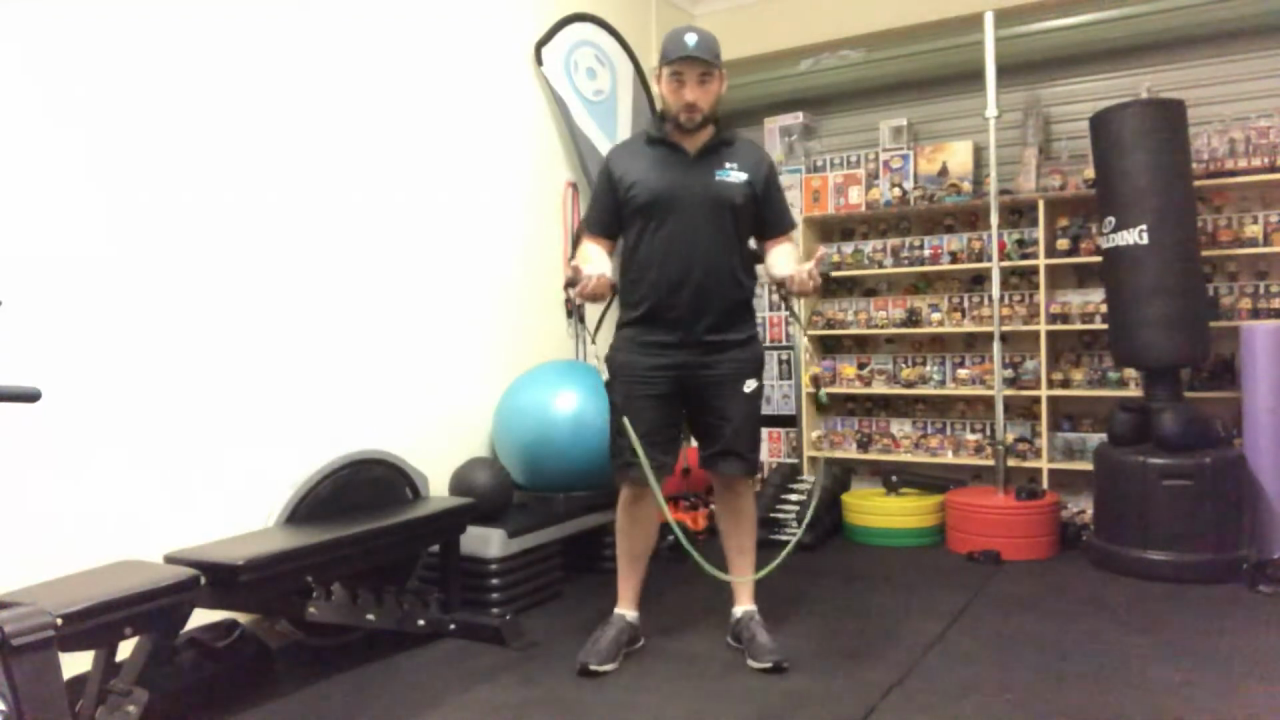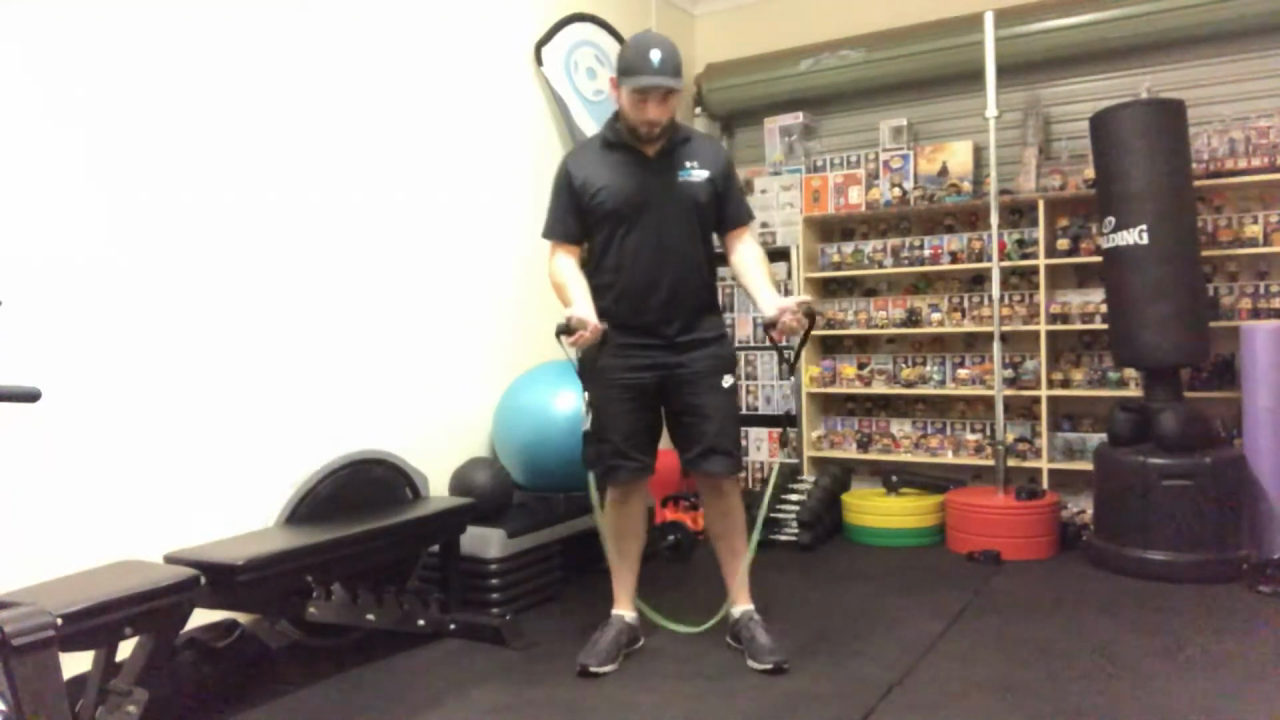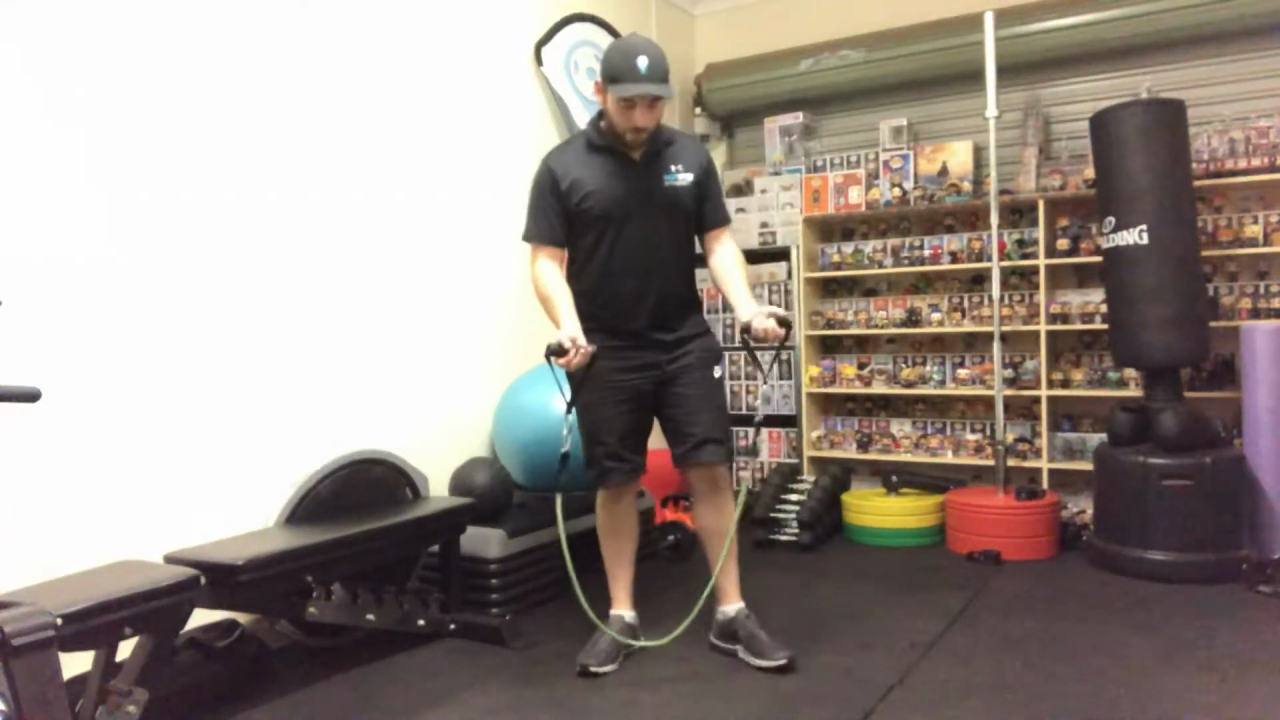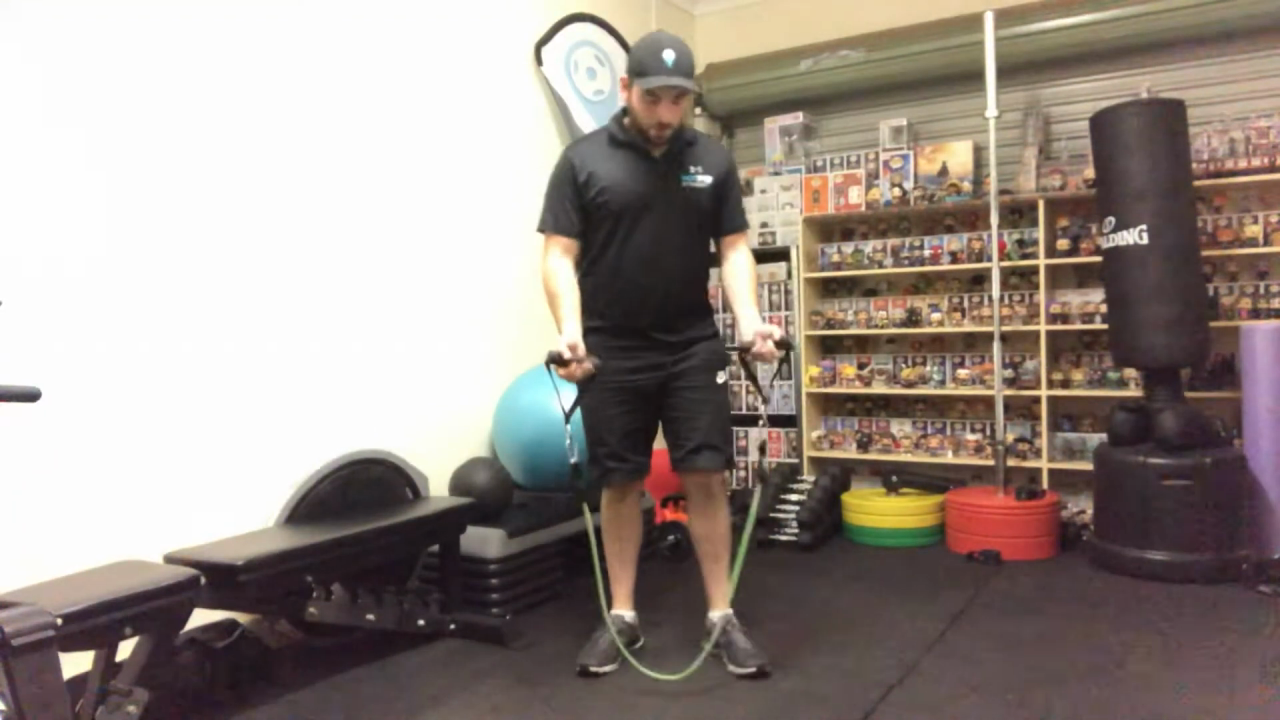
dt=0.3s
person 1, frame 1
left shoulder: (750, 160)
right shoulder: (624, 161)
left elbow: (776, 242)
right elbow: (596, 243)
left wrist: (792, 272)
right wrist: (593, 273)
left hip: (729, 347)
right hip: (643, 347)
left knee: (734, 476)
right knee: (638, 479)
left ankle: (745, 613)
right ankle: (625, 615)
person 1, frame 2
left shoulder: (708, 156)
right shoulder: (583, 165)
left elbow: (738, 238)
right elbow: (564, 253)
left wrist: (769, 301)
right wrist: (580, 309)
left hip: (700, 345)
right hip: (618, 352)
left knee: (718, 476)
right knee: (623, 481)
left ankle: (742, 612)
right ankle: (623, 616)
person 1, frame 3
left shoulder: (690, 156)
right shoulder: (563, 166)
left elbow: (717, 242)
right elbow: (547, 260)
left wrist: (746, 307)
right wrist: (568, 327)
left hip: (686, 343)
right hip: (607, 354)
left knee: (710, 469)
right knee: (616, 482)
left ankle: (731, 613)
right ankle: (621, 616)
person 1, frame 4
left shoulder: (712, 159)
right shoulder: (583, 160)
left elbow: (733, 248)
right elbow: (559, 254)
left wrist: (749, 322)
right wrist: (571, 330)
left hip: (694, 347)
right hip: (613, 353)
left knee: (706, 477)
right knee: (620, 482)
left ankle: (721, 617)
right ankle: (622, 617)
